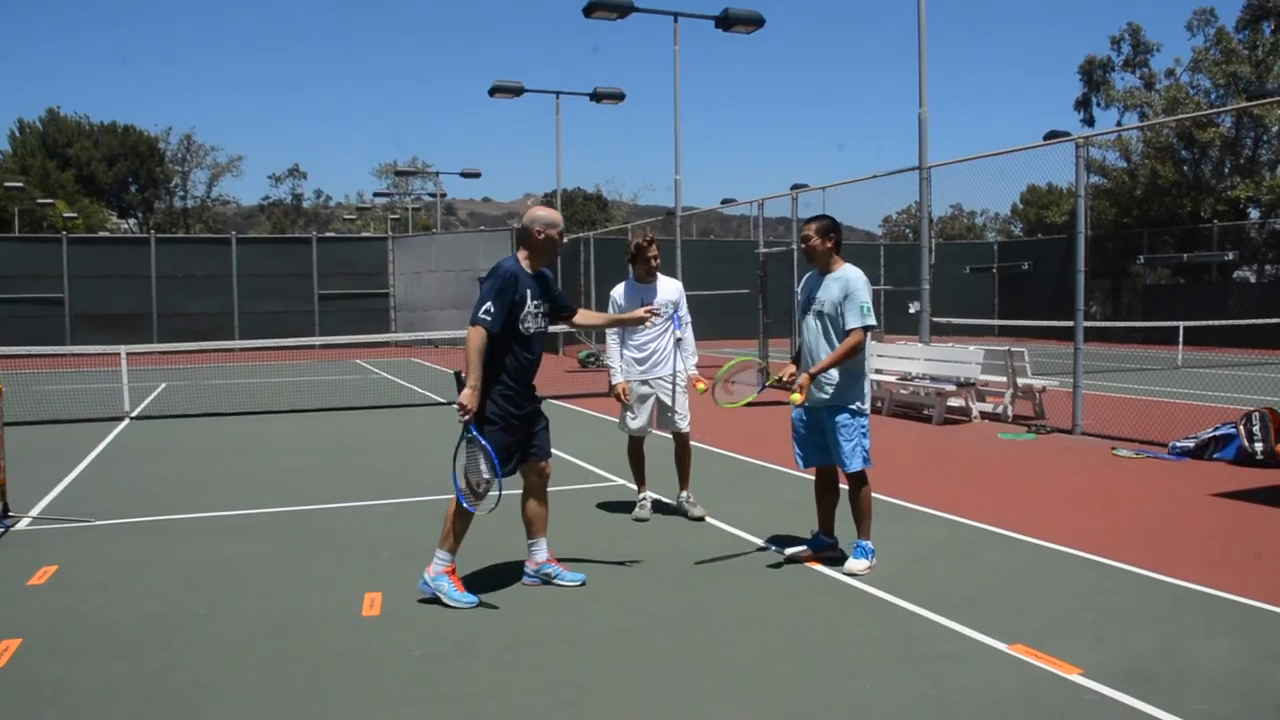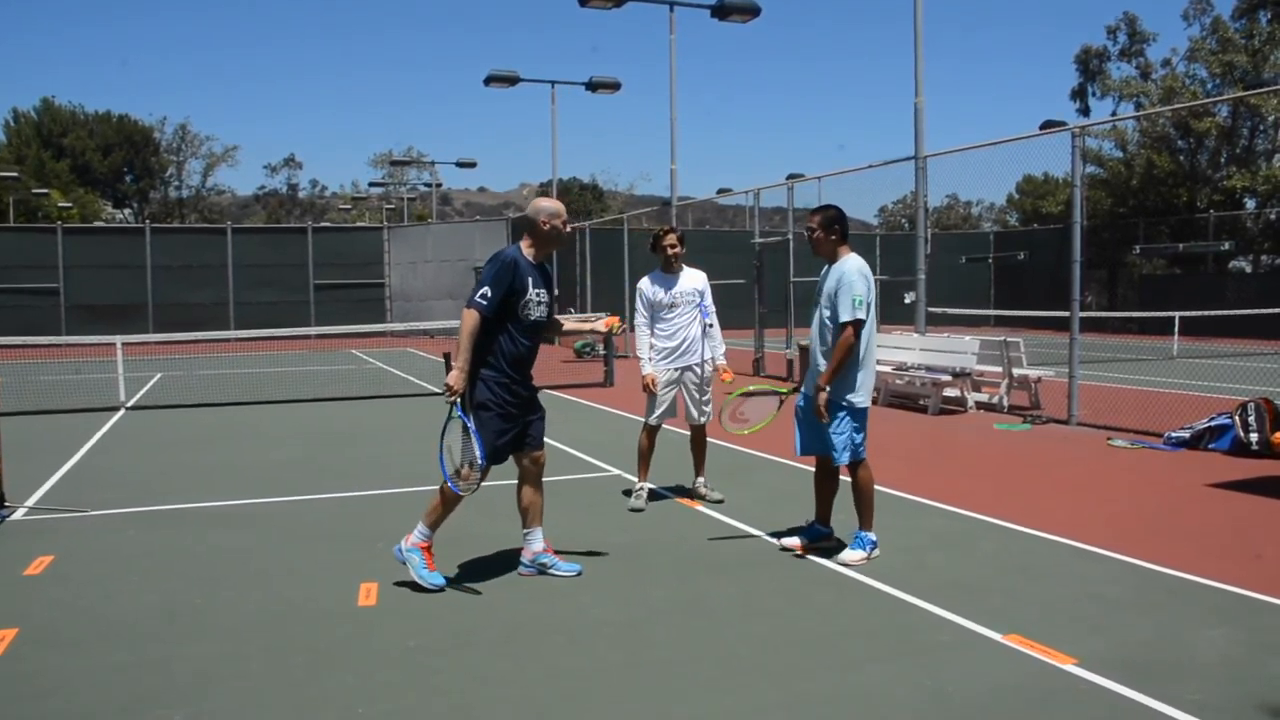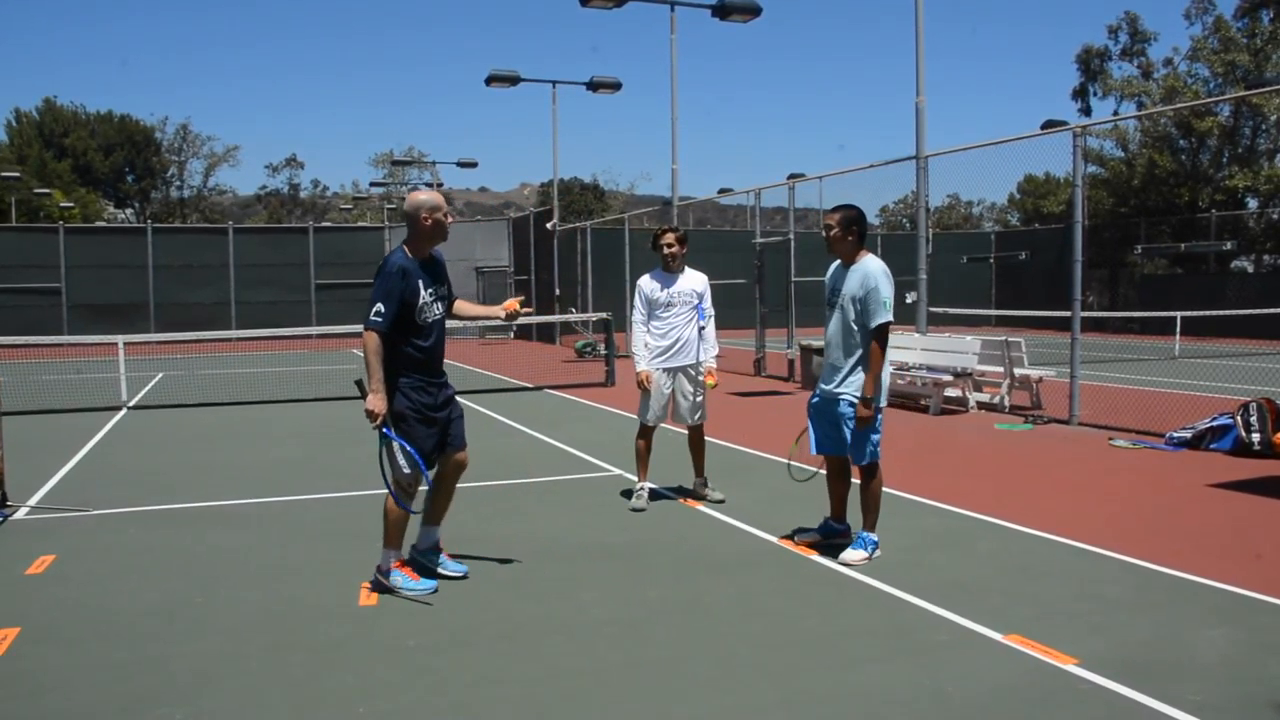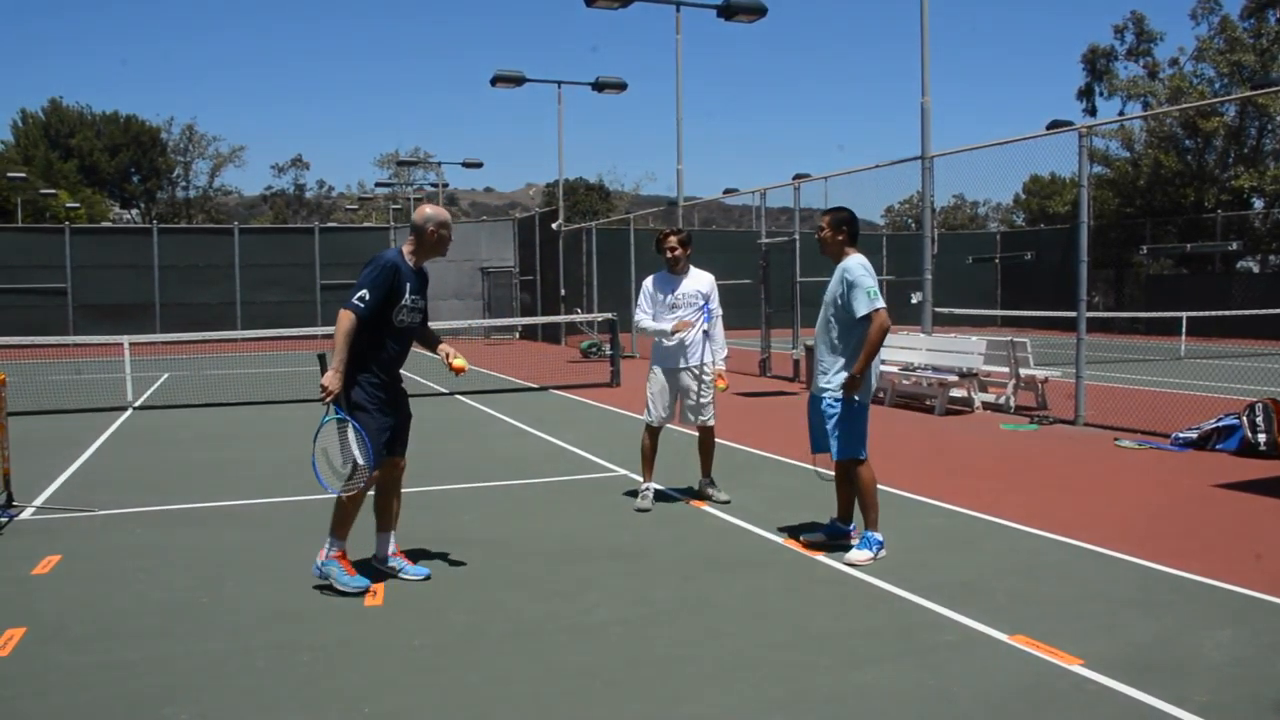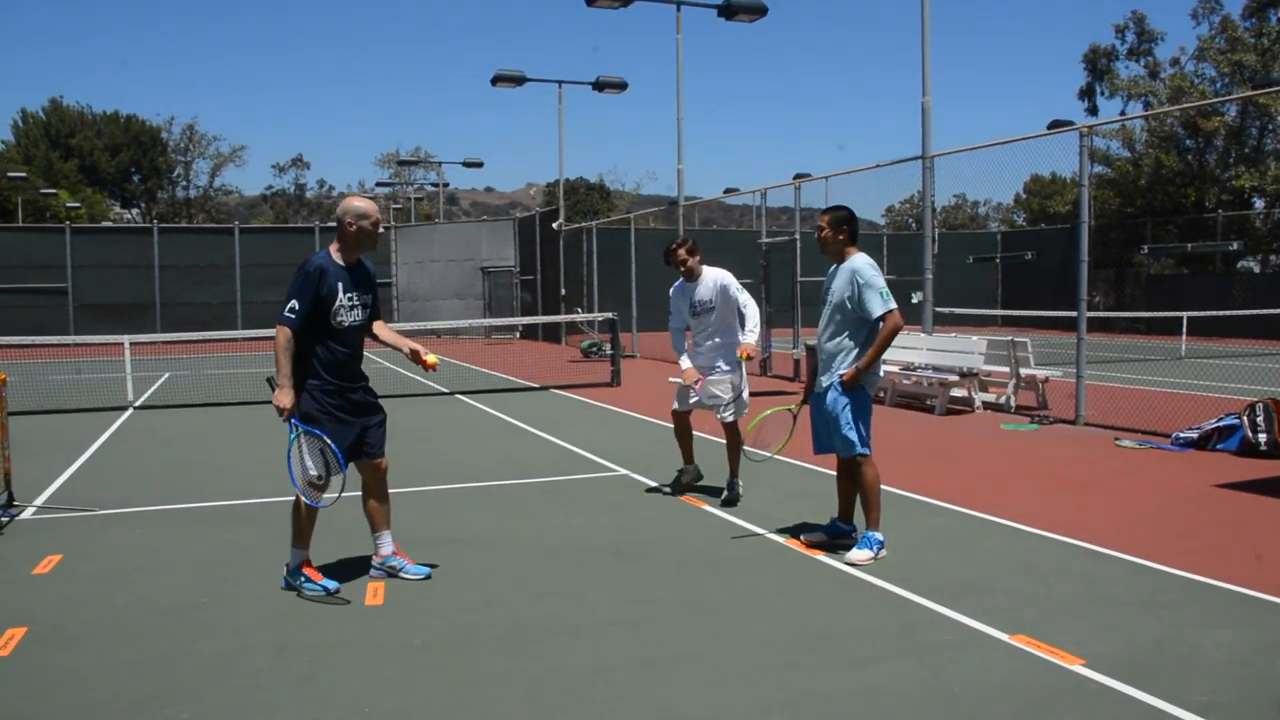
dt=0.7s
person 1, frame 1
left shoulder: (543, 279)
right shoulder: (506, 274)
left elbow: (574, 315)
right elbow: (478, 329)
left wrist: (625, 318)
right wrist: (471, 387)
left hip: (523, 398)
right hip: (492, 399)
left knee: (539, 474)
left ankle: (538, 562)
right ankle: (439, 572)
person 1, frame 2
left shoulder: (542, 270)
right shoulder: (507, 262)
right elbow: (473, 312)
left wrist: (590, 327)
right wrist: (460, 369)
left hip: (521, 386)
right hip: (490, 385)
left knee: (533, 463)
left ankle: (535, 553)
right ankle: (415, 545)
person 1, frame 3
left shoulder: (435, 260)
right shoulder: (396, 268)
right elbow: (373, 331)
left wrist: (496, 312)
right wrist: (377, 392)
left hip: (437, 384)
right hip: (407, 391)
left knee: (455, 462)
right knee: (408, 478)
left ankle: (425, 548)
right ankle: (390, 566)
person 1, frame 4
left shoulder: (420, 274)
right shoulder: (387, 265)
right elbow: (349, 314)
left wrist: (442, 348)
right wrist: (336, 370)
left hip: (389, 384)
right hip: (361, 384)
left knee: (394, 467)
left ankle: (386, 554)
right ankle: (332, 556)
person 1, frame 5
left shoulder: (365, 271)
right shoulder: (316, 269)
right elbow: (285, 328)
left wrist: (406, 345)
right wrist: (284, 385)
left hip: (356, 388)
right hip: (317, 393)
left knee: (376, 468)
left ankle: (385, 555)
right ankle: (296, 565)
person 2, frame 1
left shoulder: (852, 280)
right shoulder: (808, 282)
left elbow: (857, 339)
left wrist: (815, 372)
right wrist: (795, 364)
left hip: (845, 398)
right hip: (810, 397)
left knee: (854, 471)
right knee: (822, 470)
left ankle: (864, 545)
right ankle: (825, 538)
person 2, frame 2
left shoulder: (852, 271)
right shoulder: (829, 270)
left elbow: (850, 335)
left wrist: (825, 386)
left hip: (842, 390)
right hip: (820, 387)
left knee: (854, 460)
right knee: (823, 459)
left ankle: (866, 537)
right ankle: (820, 528)
person 2, frame 3
left shoulder: (873, 272)
right shoulder: (835, 270)
left elbow: (879, 338)
left wrist: (869, 396)
left hip: (857, 390)
right hip: (828, 386)
left knee: (866, 462)
right knee: (833, 459)
left ankle: (868, 537)
right ankle: (837, 525)
person 2, frame 4
left shoulder: (855, 268)
right shoulder: (841, 269)
left elbow: (881, 322)
left wrist: (856, 374)
left hip: (844, 387)
right hip: (826, 385)
left knee: (855, 458)
right knee: (840, 458)
left ankle: (872, 536)
right ankle: (843, 525)
person 2, frame 5
left shoulder: (861, 269)
right shoulder: (835, 271)
left elbow: (893, 321)
left wrist: (861, 368)
right wrist: (813, 375)
left hip: (848, 383)
right hip: (826, 381)
left knee: (859, 456)
right knee: (842, 457)
left ankle: (873, 536)
right ankle: (844, 524)
person 3, frame 1
left shoulder: (674, 287)
right shoulder: (619, 293)
left elbow: (685, 328)
right elbow: (613, 338)
left wrist: (691, 366)
right wrist: (617, 378)
left hip: (670, 372)
right hip: (634, 377)
left knee: (681, 433)
right knee: (635, 436)
left ankle: (685, 496)
right ankle: (643, 496)
person 3, frame 2
left shoulder: (699, 278)
right shoulder: (646, 285)
left elbow: (710, 320)
right elbow: (642, 328)
left wrist: (719, 356)
right wrist: (646, 368)
left hip: (697, 363)
right hip: (662, 365)
left knee: (698, 424)
right knee: (651, 425)
left ankle: (699, 483)
right ankle: (641, 486)
person 3, frame 3
left shoulder: (699, 280)
right shoulder: (646, 283)
left elbow: (707, 322)
right elbow: (638, 326)
left wrist: (710, 361)
right wrist: (640, 365)
left hip: (691, 364)
right hip: (656, 365)
left knee: (696, 425)
right knee: (647, 425)
left ankle: (700, 482)
right ankle: (641, 486)
person 3, frame 4
left shoulder: (706, 280)
right shoulder: (652, 283)
left elbow: (715, 323)
right elbow: (640, 322)
left wrist: (720, 362)
right wrist: (669, 327)
left hip: (699, 366)
right hip: (663, 367)
left knee: (706, 426)
right knee: (653, 426)
left ankle: (706, 482)
right ankle: (647, 486)
person 3, frame 5
left shoulder: (721, 279)
right shoulder: (677, 291)
left elbow: (749, 306)
right elbow: (676, 331)
left wrist: (750, 339)
right wrist: (685, 365)
left hip: (727, 363)
right hip: (696, 365)
left knee: (729, 422)
right knee: (678, 413)
left ankle: (734, 482)
right ankle: (690, 470)
